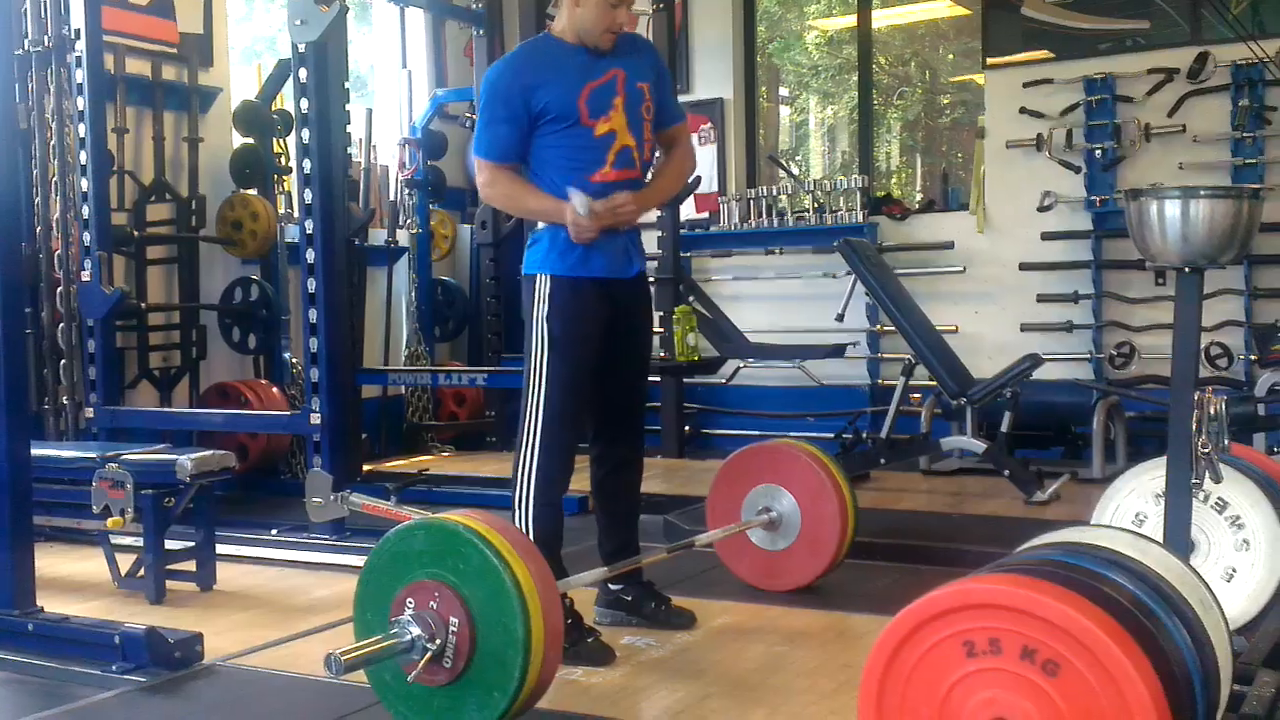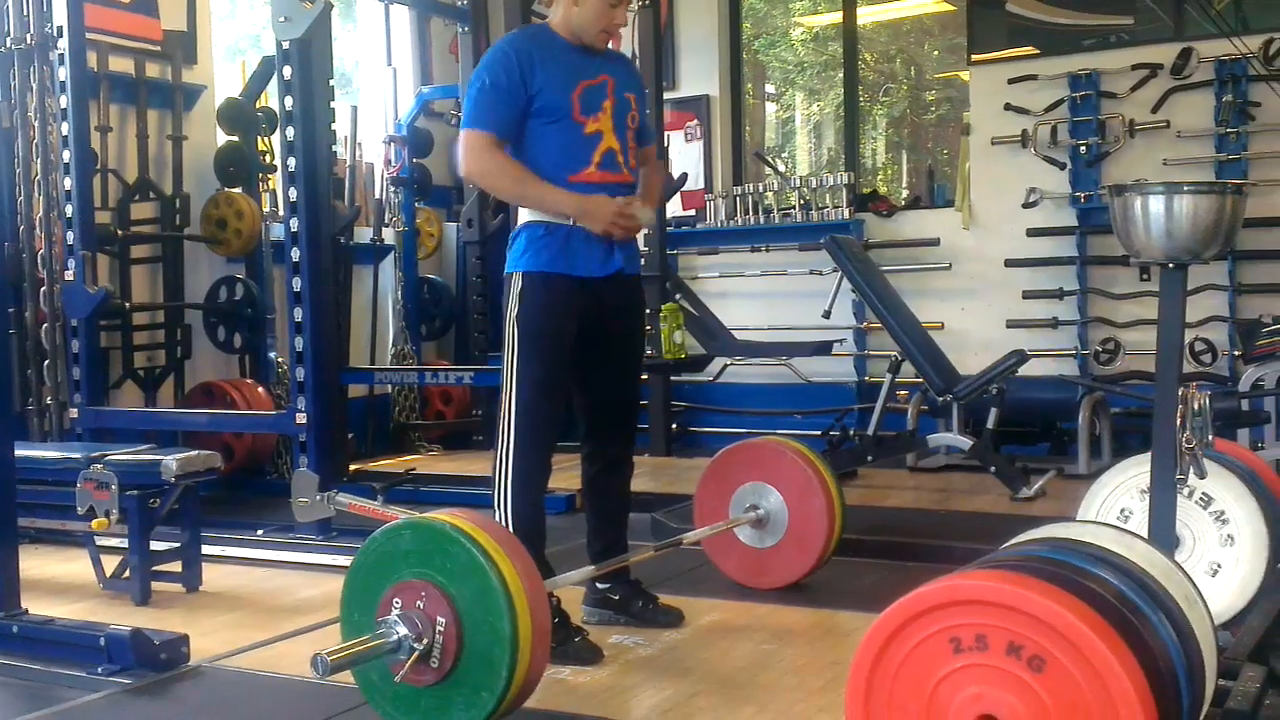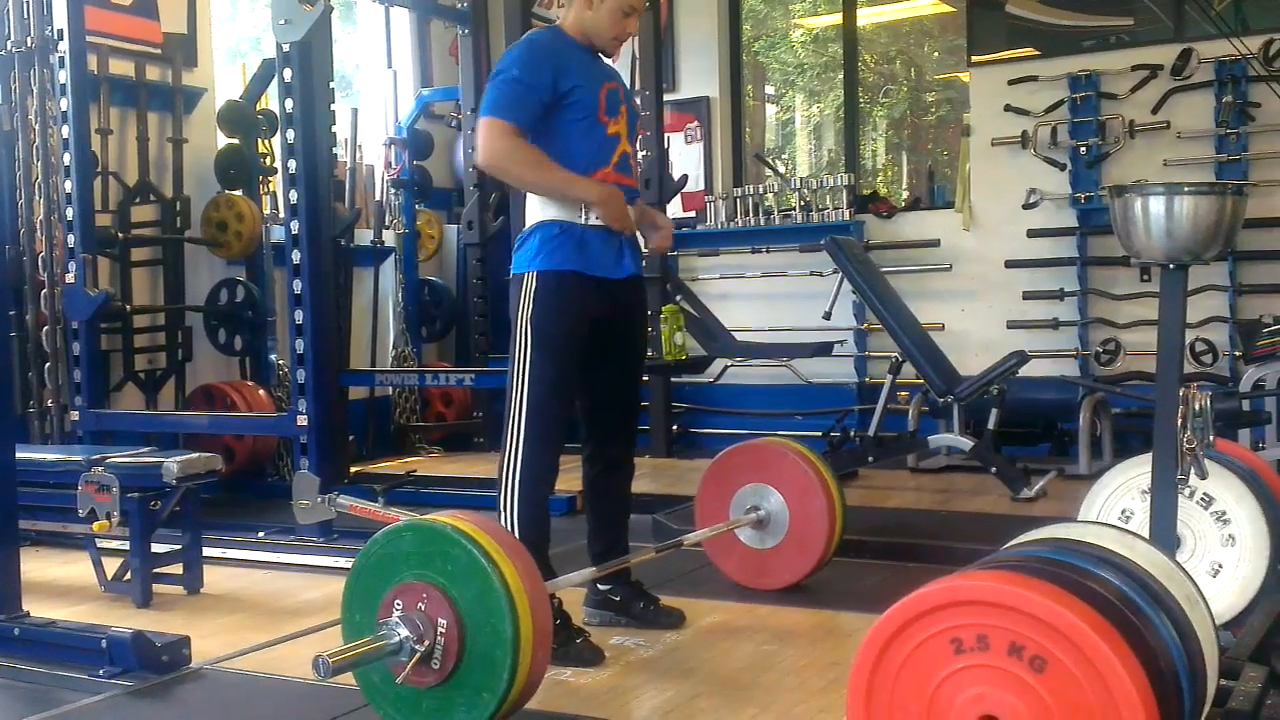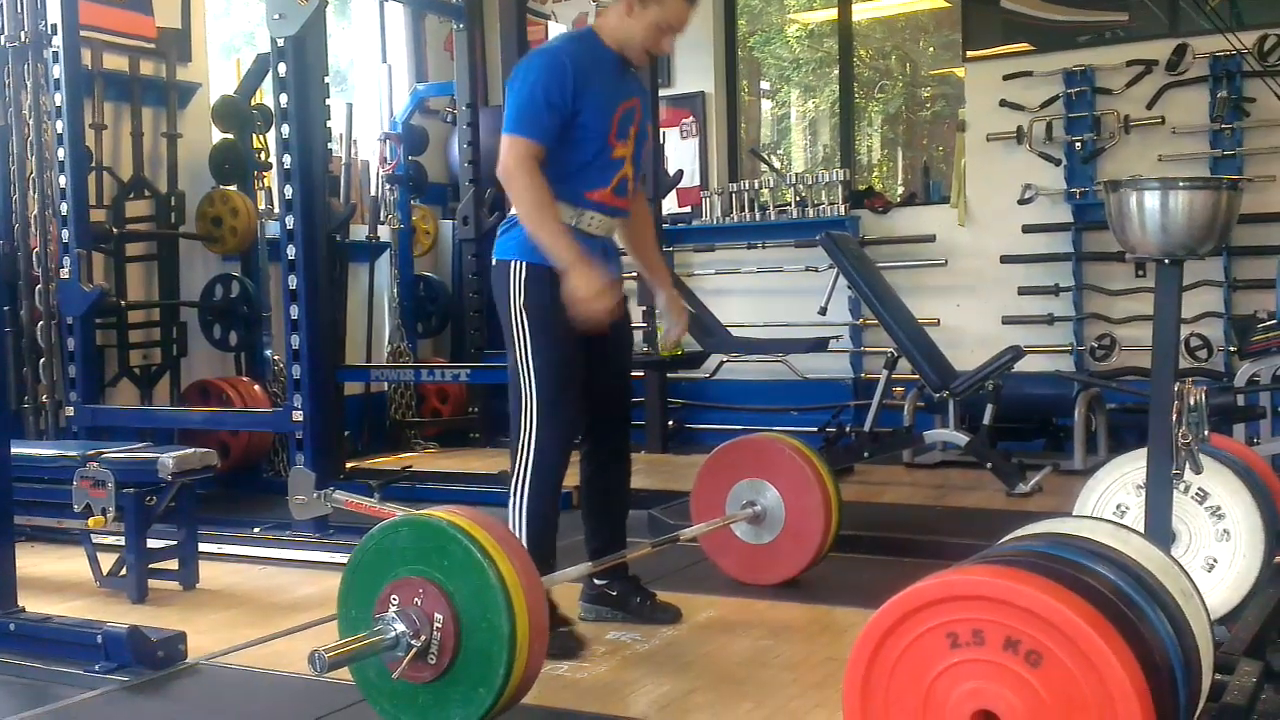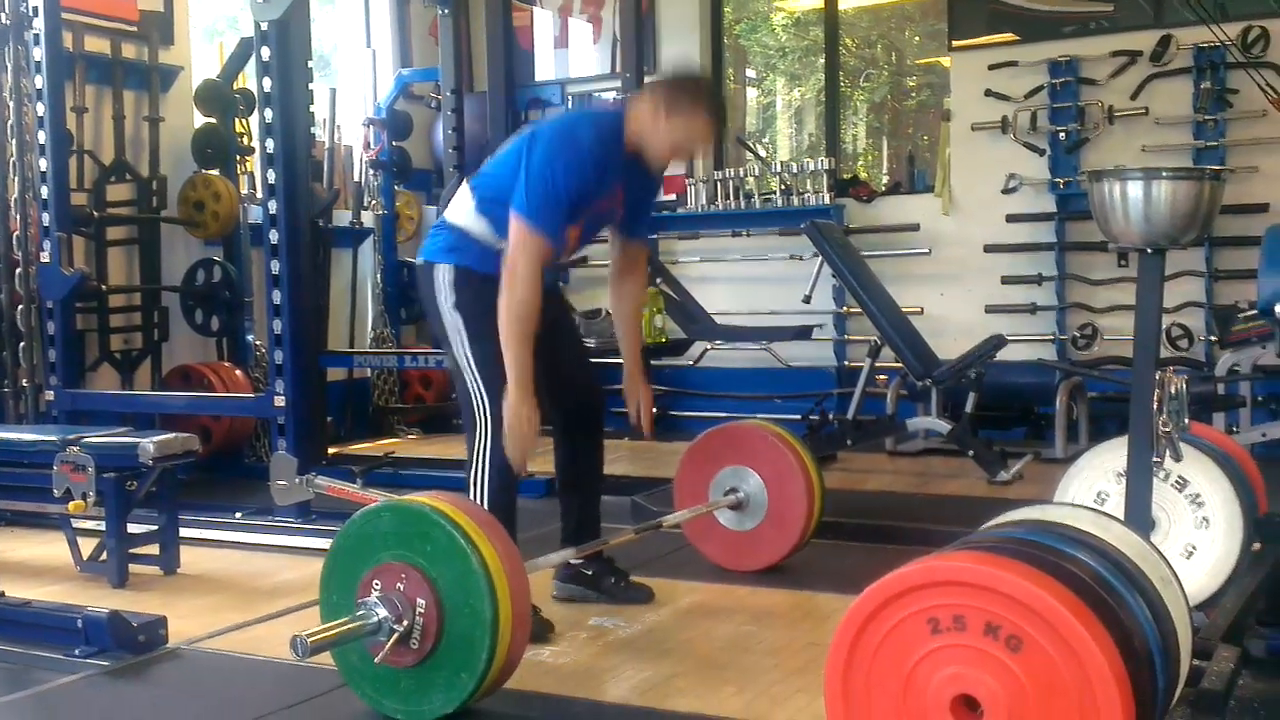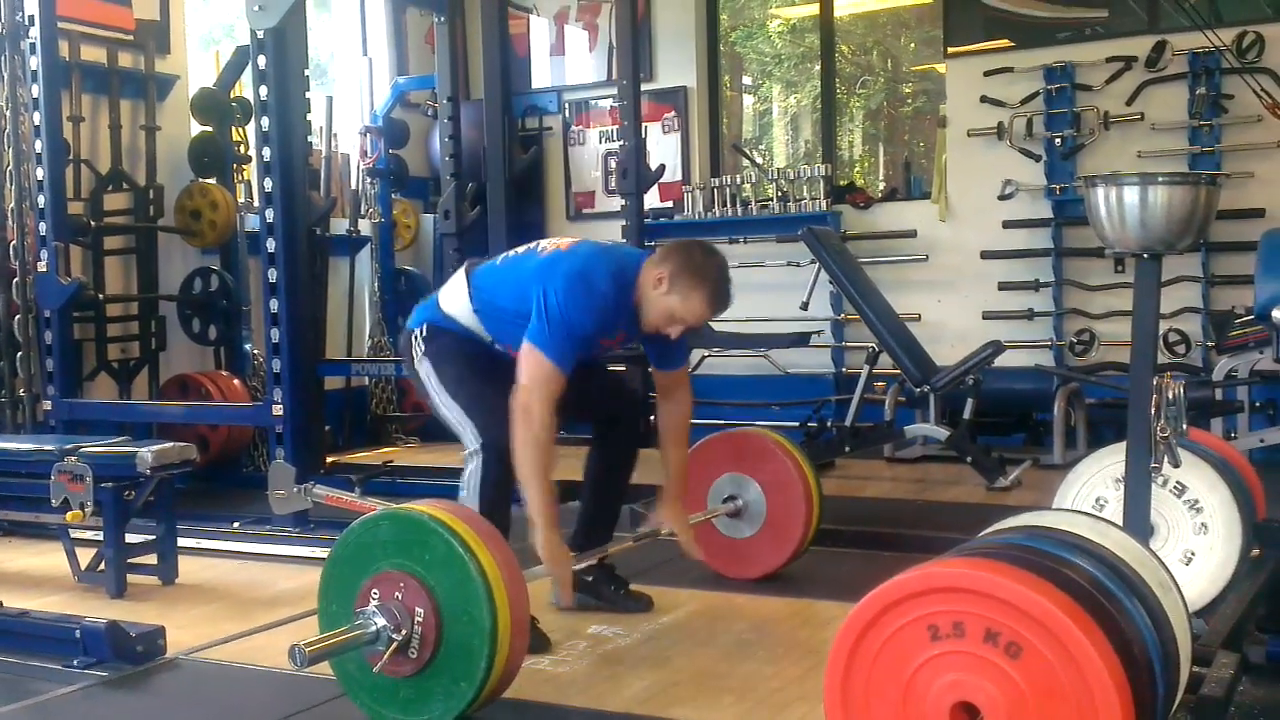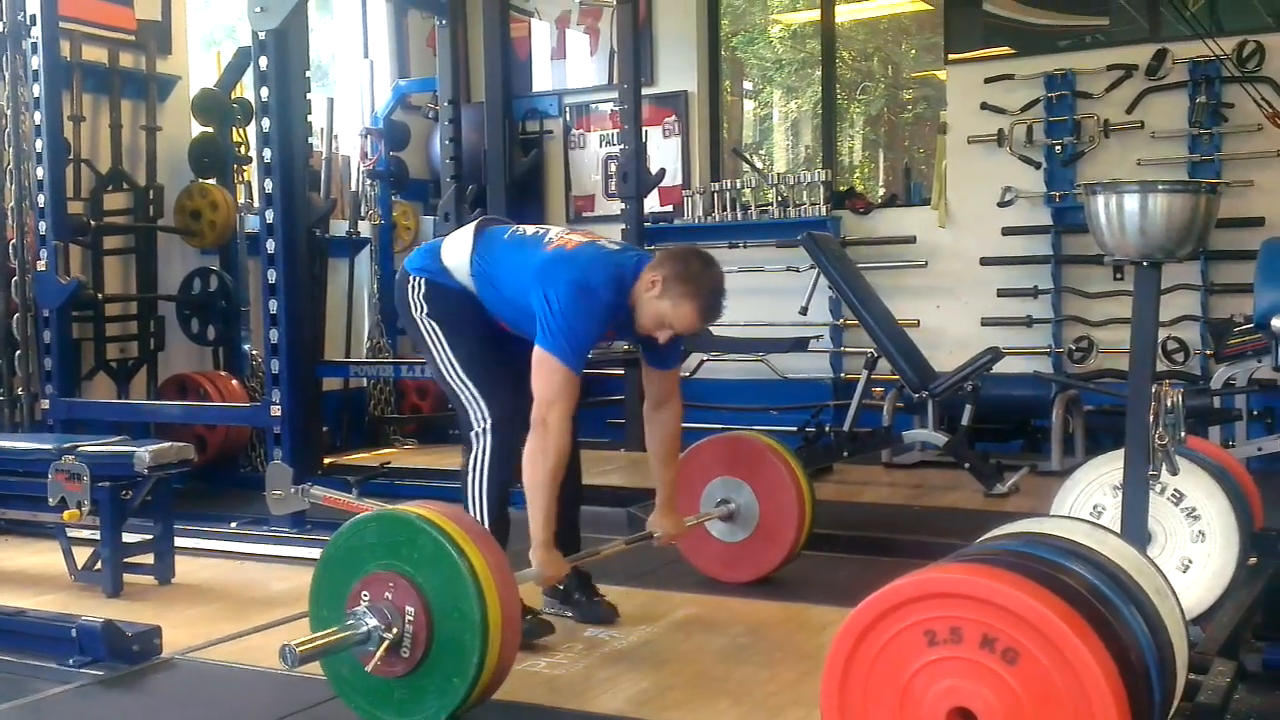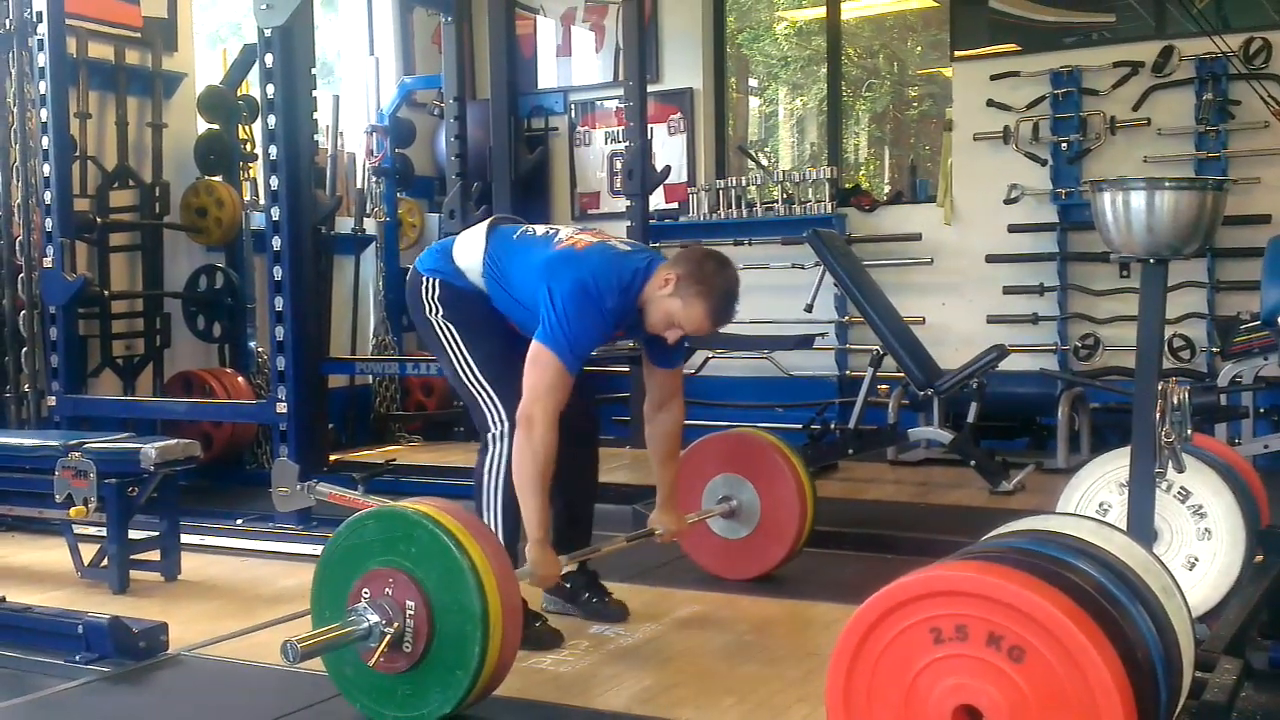
dt=0.4s
person 1, frame 1
left shoulder: (643, 58)
right shoulder: (519, 74)
left elbow: (679, 149)
right elbow: (492, 179)
left wrist: (640, 201)
right wrist: (563, 213)
left hip: (626, 268)
right hip: (564, 272)
left knee: (622, 433)
right knee: (552, 438)
left ankle: (622, 584)
person 1, frame 2
left shoulder: (623, 72)
right shoulder: (518, 56)
left elbow: (649, 163)
right elbow: (476, 159)
left wrist: (642, 208)
right wrist: (579, 208)
left hip: (618, 271)
right hip: (547, 269)
left knee: (614, 432)
right knee: (530, 437)
left ankle: (610, 584)
person 1, frame 3
left shoulder: (609, 77)
right shoulder: (539, 56)
right elbow: (494, 148)
left wrist: (645, 215)
right wrist: (592, 195)
left hip: (620, 270)
right hip: (555, 267)
left knee: (614, 435)
right knee: (538, 438)
left ankle: (610, 585)
person 1, frame 4
left shoulder: (633, 86)
right shoulder: (558, 63)
right elbow: (515, 167)
left wrist: (662, 284)
right wrist: (573, 266)
left hip: (597, 272)
right hip: (541, 267)
left knee: (610, 432)
right knee: (549, 429)
left ankle: (608, 581)
person 1, frame 5
left shoulder: (643, 167)
right shoulder: (571, 143)
left elbow: (630, 269)
right elbow: (522, 268)
left wrist: (633, 369)
right wrist: (518, 394)
left hip: (528, 277)
right hip: (465, 264)
left knee: (583, 404)
right knee: (501, 424)
left ankle: (582, 562)
person 1, frame 6
left shoulder: (660, 300)
right shoulder: (583, 286)
left elbow: (675, 395)
right elbow: (532, 406)
left wrist: (673, 499)
right wrist: (545, 530)
left hip: (513, 347)
right hip: (447, 335)
left knee: (624, 411)
right knee: (493, 439)
left ankle: (586, 568)
person 1, frame 7
left shoulder: (658, 297)
right shoulder: (581, 292)
left elbow: (663, 403)
right elbow: (547, 421)
left wrist: (665, 506)
right wrist: (541, 545)
left hip: (497, 298)
right hip: (439, 286)
left knee: (563, 423)
right knee: (498, 422)
left ankle: (565, 580)
person 1, frame 8
left shoulder: (668, 299)
right shoulder: (586, 291)
left elbow: (664, 404)
right elbow: (535, 417)
left wrist: (666, 503)
right wrist: (537, 543)
left hip: (506, 295)
right hip: (449, 285)
left knee: (579, 421)
right knee: (508, 423)
left ankle: (571, 576)
